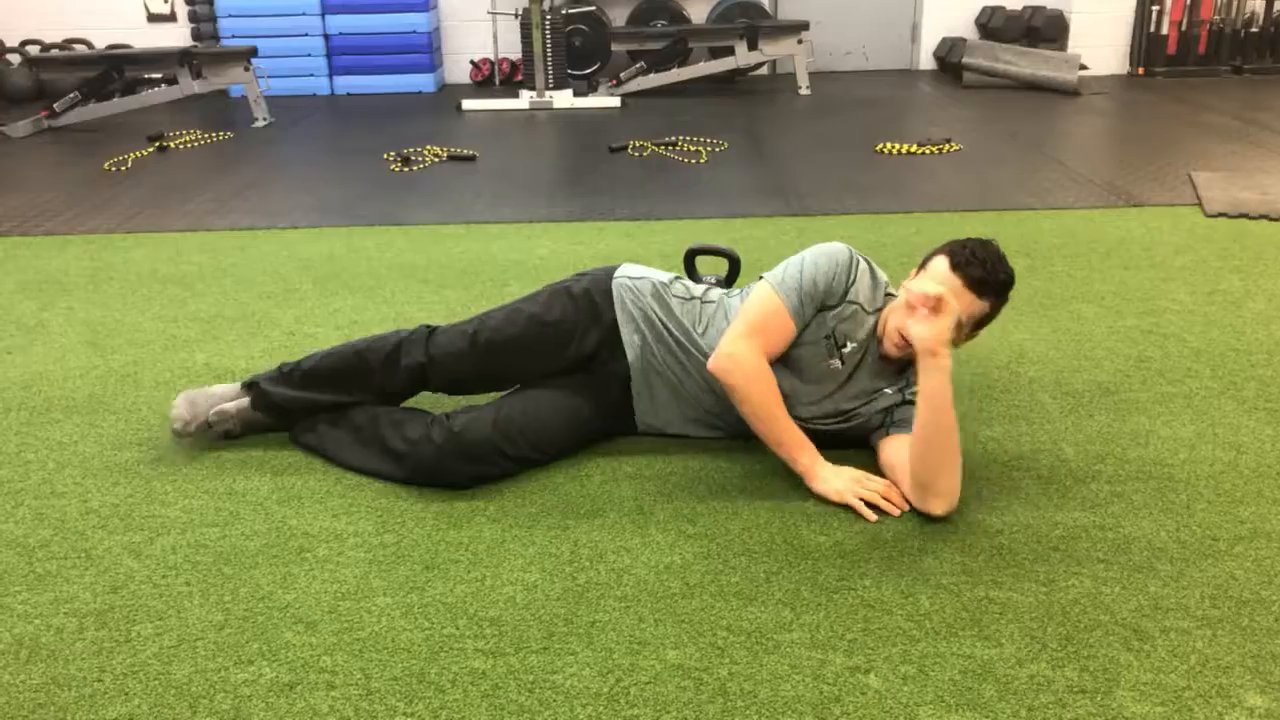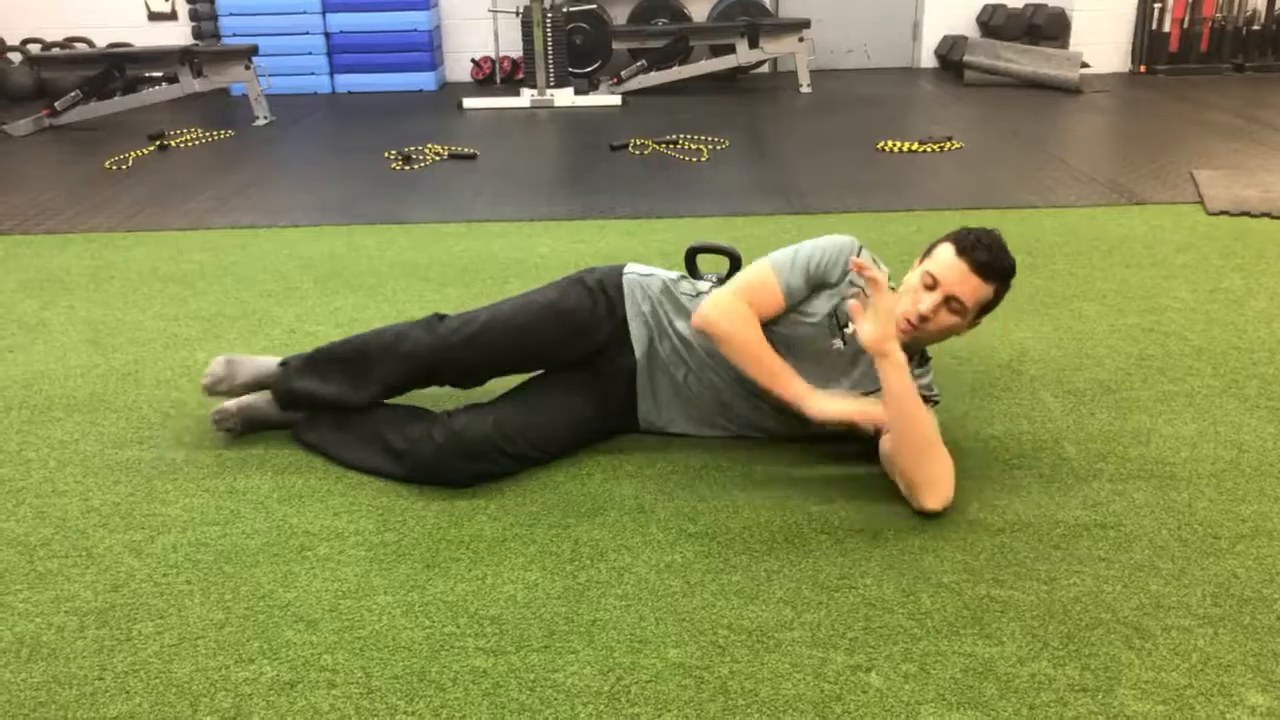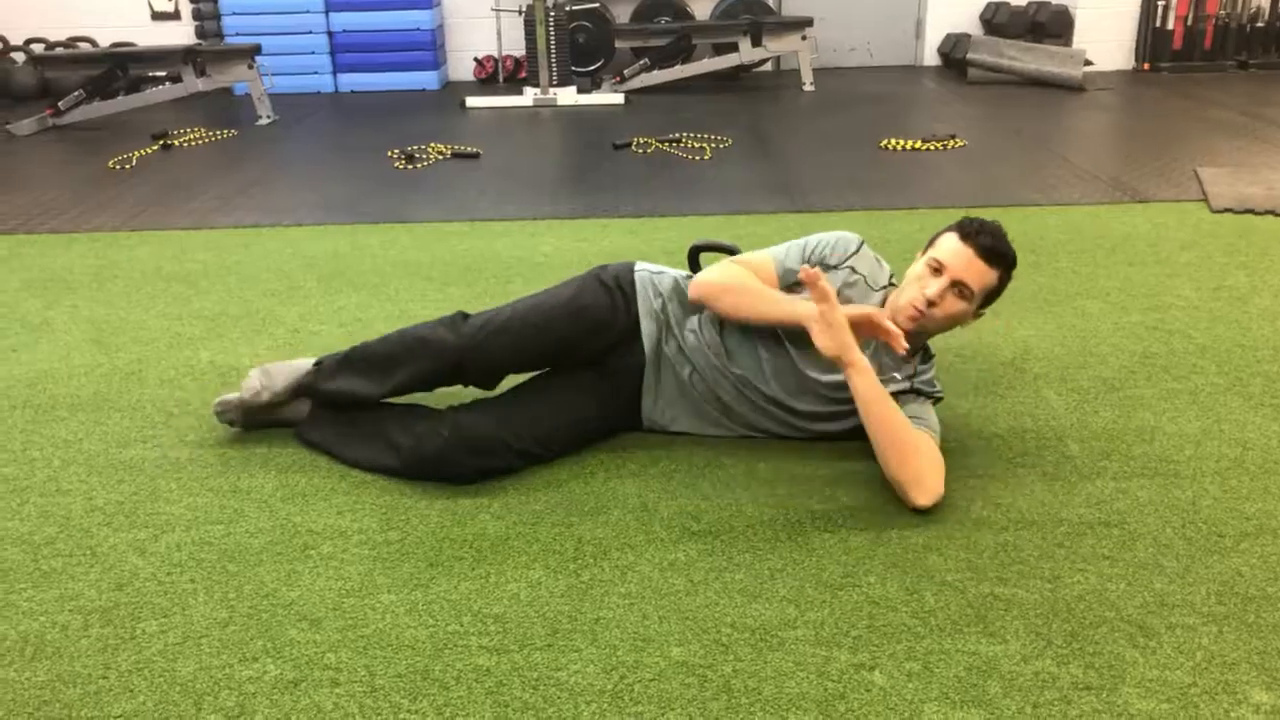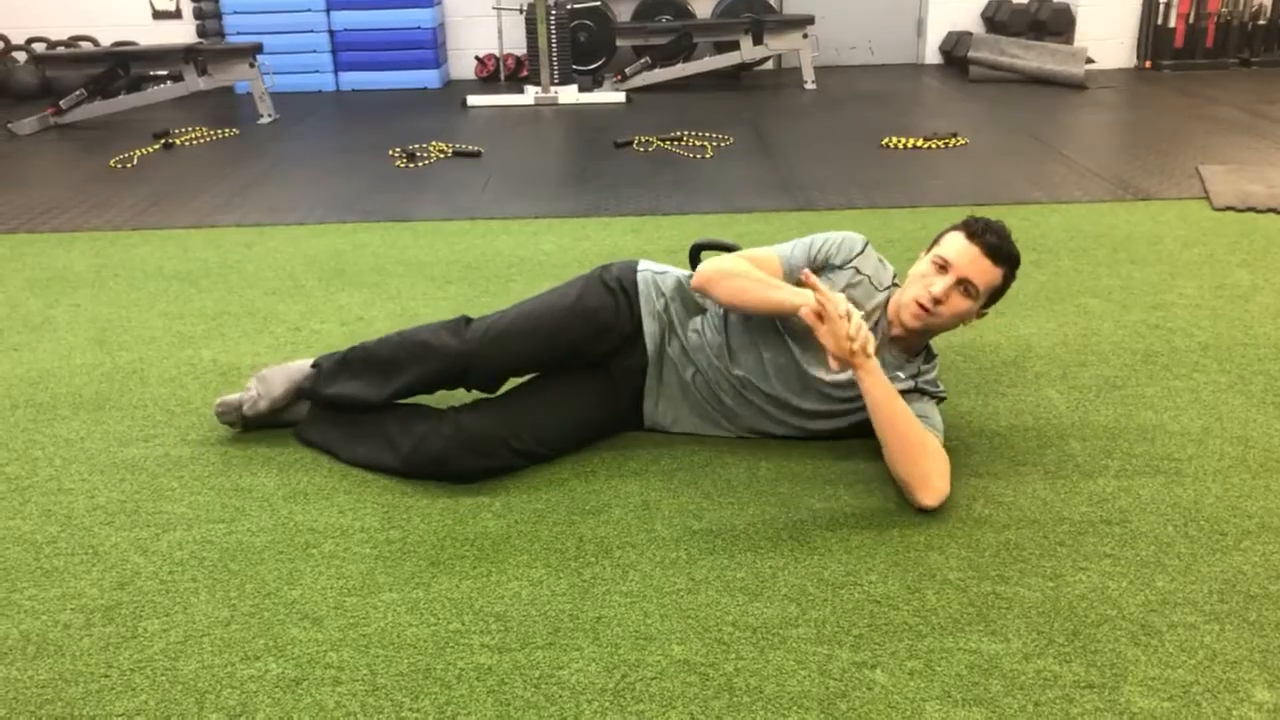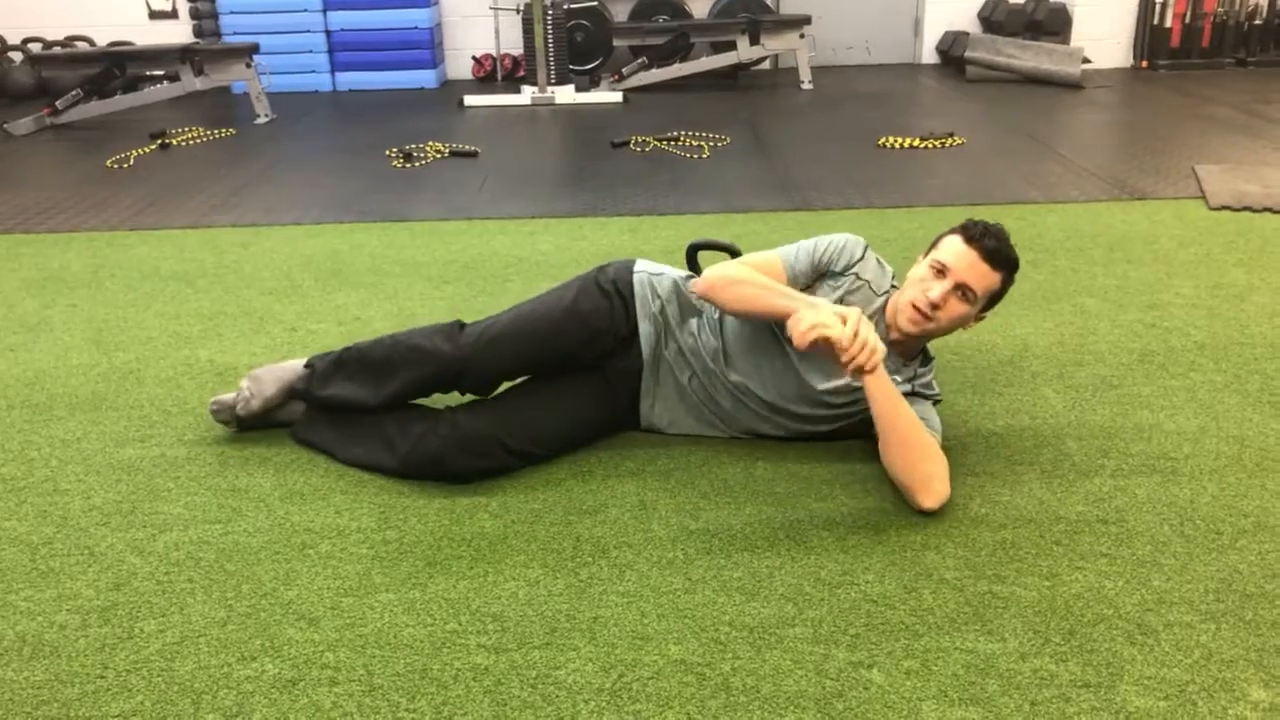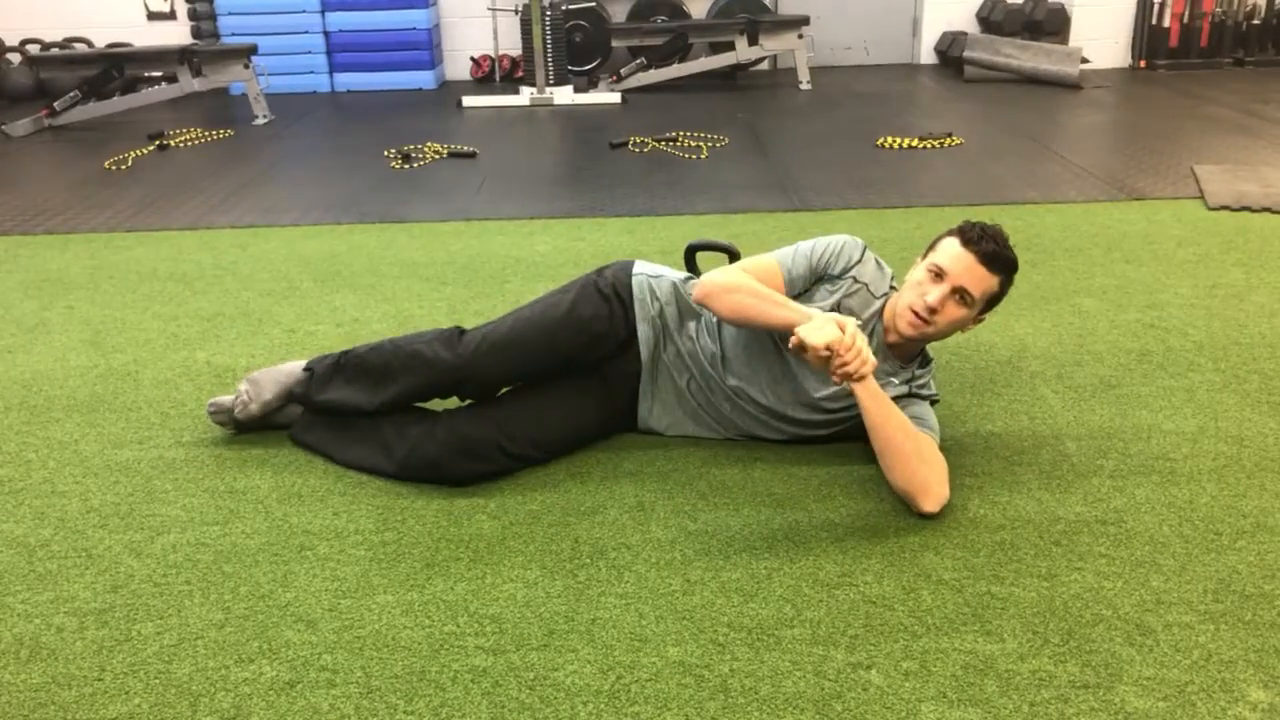
dt=0.2s
person 1, frame 1
left shoulder: (893, 400)
right shoulder: (843, 270)
left elbow: (934, 495)
right elbow: (733, 358)
left wrist: (937, 361)
right wrist: (814, 469)
left hip: (623, 401)
right hip: (622, 312)
left knee: (452, 454)
right knee: (437, 357)
left ankle: (285, 419)
right ankle: (259, 391)
person 1, frame 2
left shoulder: (899, 387)
right shoulder: (843, 259)
left elbow: (930, 493)
right elbow: (717, 312)
left wrist: (888, 352)
right wrist: (808, 396)
left hip: (630, 399)
right hip: (630, 311)
left knee: (457, 450)
right knee: (451, 349)
left ankle: (290, 416)
right ankle: (289, 376)
person 1, frame 3
left shoulder: (911, 389)
right shoulder: (850, 259)
left elbow: (922, 490)
right elbow: (709, 283)
left wrist: (850, 363)
right wrist: (814, 314)
left hip: (637, 401)
right hip: (640, 311)
left knee: (460, 450)
right knee: (475, 347)
left ankle: (304, 416)
right ankle: (317, 378)
person 1, frame 4
left shoulder: (913, 388)
right shoulder: (853, 256)
left elbow: (928, 489)
right elbow: (710, 273)
left wrist: (860, 361)
right wrist: (803, 300)
left hip: (641, 400)
right hip: (644, 308)
left knee: (462, 447)
right knee: (474, 351)
left ankle: (305, 418)
right ankle: (316, 380)
person 1, frame 5
left shoulder: (911, 390)
right shoulder: (852, 261)
left elbow: (929, 491)
right elbow: (716, 279)
left wrist: (871, 372)
right wrist: (812, 309)
left hip: (635, 399)
right hip: (641, 308)
left knee: (459, 448)
right knee: (470, 356)
left ankle: (302, 417)
right ankle: (310, 376)
person 1, frame 6
left shoulder: (907, 393)
right shoulder: (851, 262)
left elbow: (929, 494)
right elbow: (717, 286)
left wrist: (861, 377)
right wrist: (809, 319)
left hip: (636, 402)
right hip: (640, 311)
left knee: (459, 450)
right knee: (468, 362)
left ankle: (301, 419)
right ankle: (307, 381)
